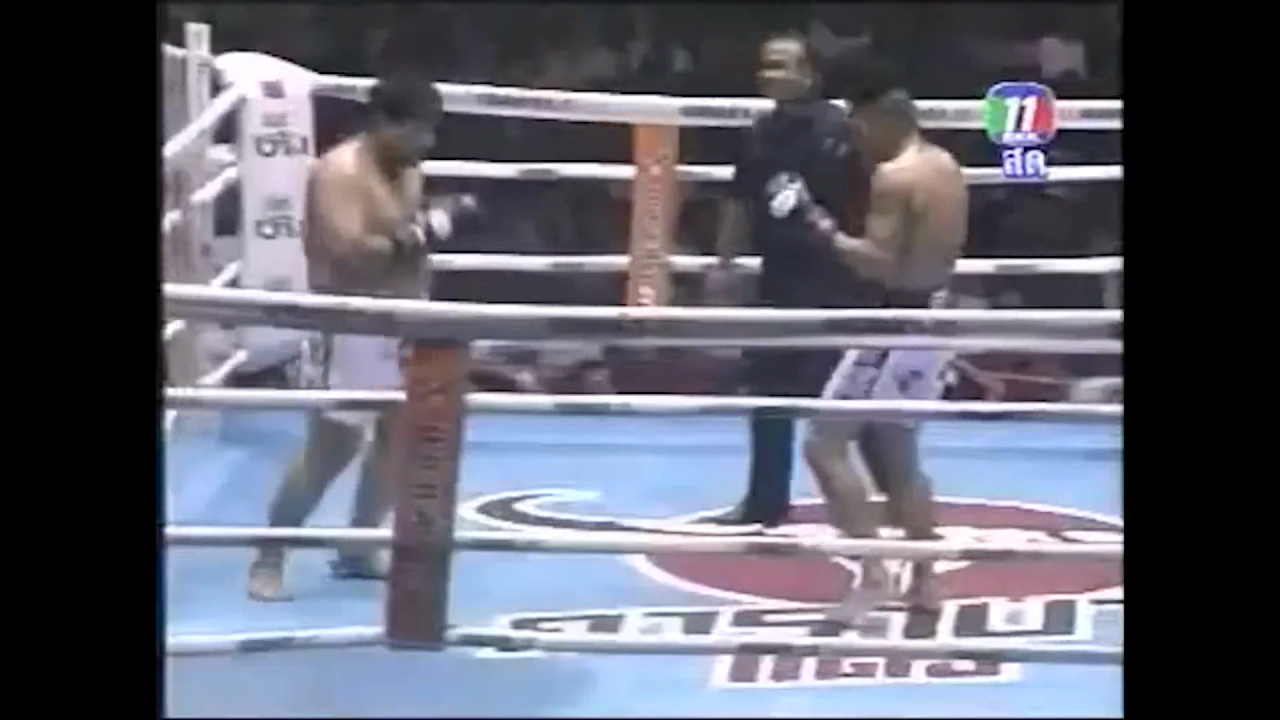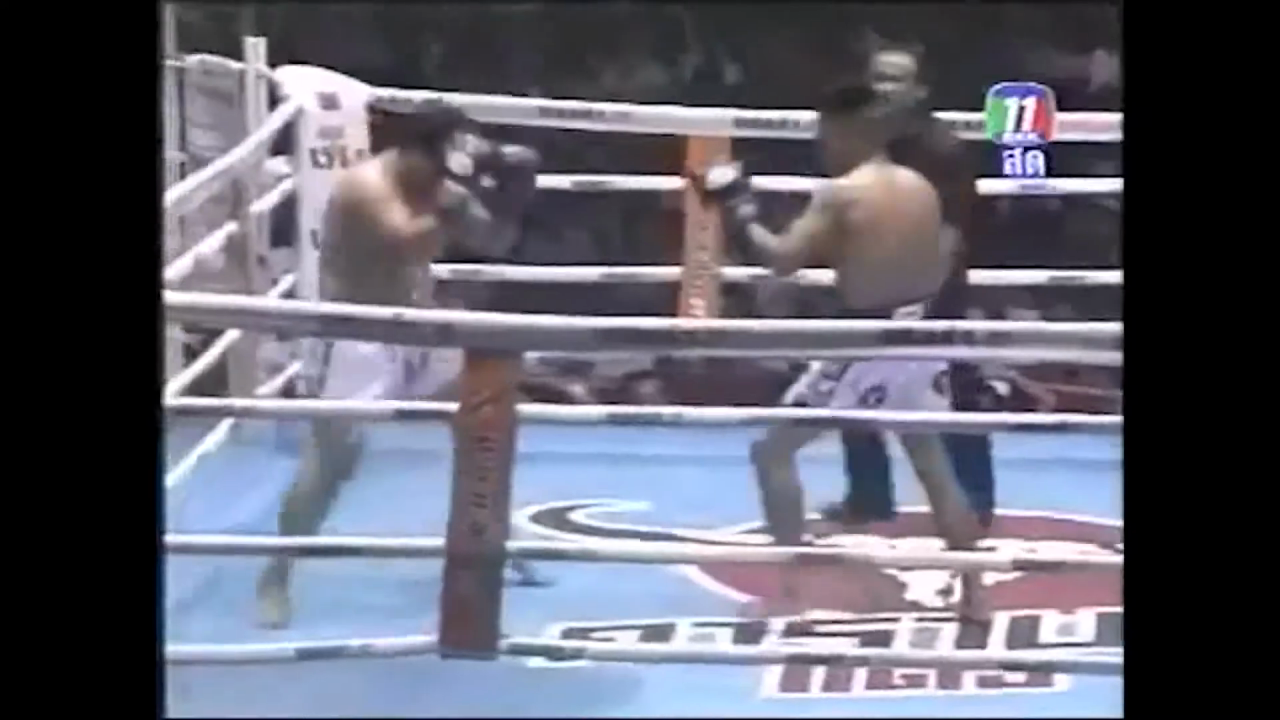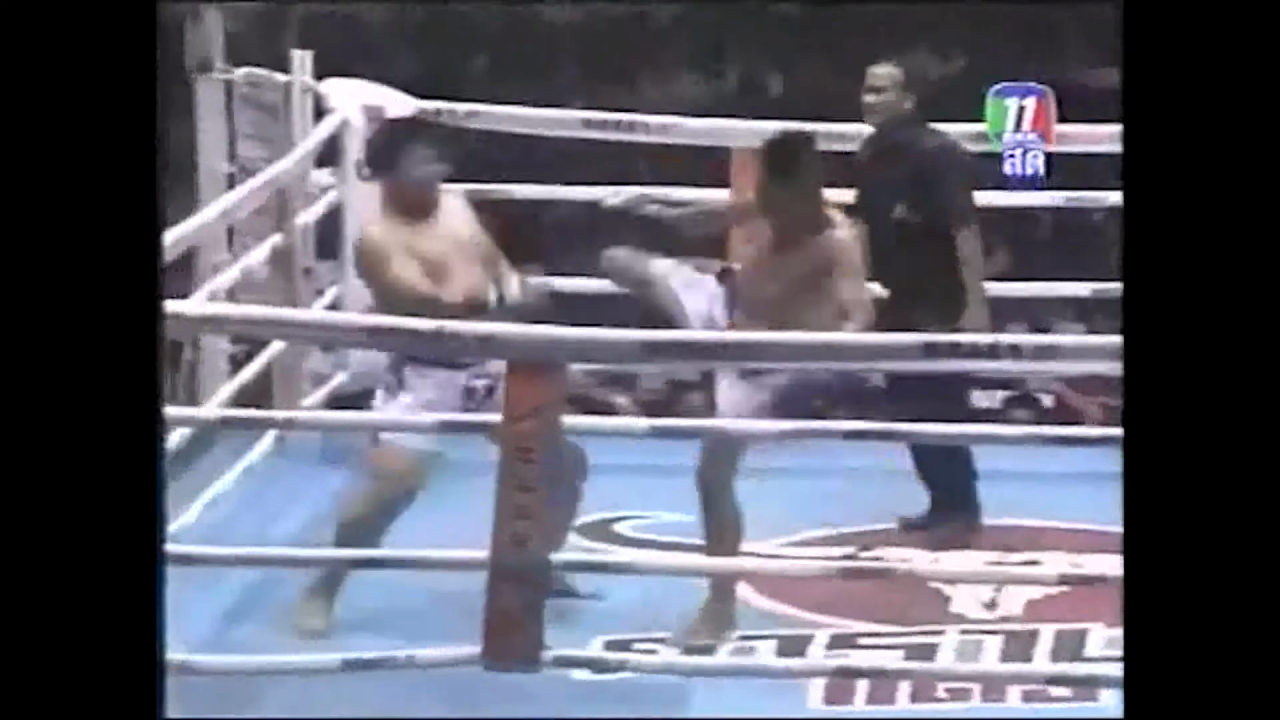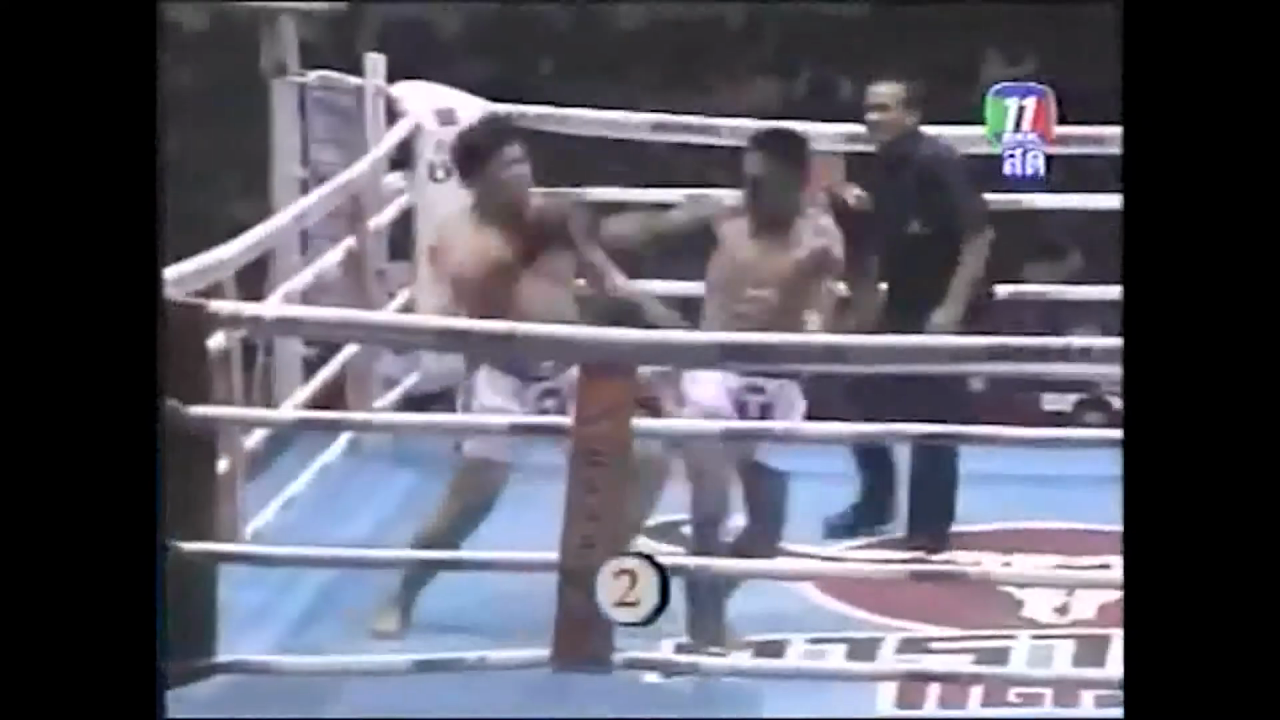
dt=0.4s
person 1, frame 1
left shoulder: (894, 177)
right shoulder: (947, 166)
left elbow: (877, 264)
left wrist: (818, 223)
left knee: (825, 449)
right knee: (897, 456)
left ankle: (874, 577)
right ankle: (923, 585)
person 1, frame 2
left shoulder: (840, 193)
right shoulder: (920, 187)
left elbow: (785, 258)
right elbow: (940, 267)
left wrist: (739, 210)
left knee: (772, 450)
right knee: (936, 471)
left ankle: (792, 578)
right ankle: (972, 592)
person 1, frame 3
left shoulder: (837, 244)
right shoulder: (774, 209)
left elbow: (858, 316)
right elbow: (720, 215)
left wrist: (824, 368)
right wrist: (658, 215)
left hip: (760, 363)
right hip: (729, 307)
left knee: (714, 476)
right knee: (625, 266)
left ankle: (719, 609)
person 1, frame 4
left shoulder: (820, 228)
right shoulder: (731, 218)
left hip: (775, 380)
right hip: (713, 369)
left knee: (768, 523)
right knee: (711, 504)
left ankle: (710, 607)
right ankle: (705, 626)
person 2, frame 1
left shoulder: (403, 168)
right shoulder: (341, 172)
right elbow: (347, 253)
left wrist: (446, 220)
right wrist: (425, 231)
right hip: (353, 330)
left knee: (395, 441)
right knee: (331, 451)
left ankle: (356, 549)
right ankle: (269, 559)
person 2, frame 2
left shoulder: (439, 185)
right shoulder: (363, 186)
left elbow: (496, 242)
right elbow: (412, 243)
left wrist: (510, 188)
right wrist: (460, 186)
right hip: (361, 338)
right knee: (333, 459)
right ankle: (274, 578)
person 2, frame 3
left shoulder: (454, 206)
right shoulder: (375, 237)
left elbow: (494, 265)
right elbow: (424, 307)
left wrist: (516, 291)
right wrist: (497, 300)
left hip: (492, 362)
right hip: (430, 375)
left knee: (567, 465)
right knee: (389, 486)
right ankle: (320, 592)
person 2, frame 4
left shoulder: (555, 216)
right shoulder: (455, 237)
left elbow: (600, 269)
right elbow: (462, 310)
left wrist: (650, 309)
right wrist: (523, 252)
left hip: (570, 371)
right hip: (506, 380)
left knee: (650, 464)
right knee: (469, 500)
right ankle: (402, 598)
person 3, frame 1
left shoulder: (840, 132)
right shoulder: (765, 130)
left elbow: (866, 208)
right elbow: (742, 199)
right wrist: (723, 261)
left hip: (832, 281)
right hip: (777, 274)
right knee: (769, 387)
right ankle: (765, 500)
person 3, frame 2
left shoulder: (943, 146)
left elbow: (954, 229)
left hip: (932, 292)
left knee: (957, 398)
left ankle: (977, 502)
right ankle: (868, 496)
person 3, frame 3
left shoulder: (936, 152)
right shoulder: (874, 152)
left elbow: (966, 231)
right elbow: (867, 226)
left wrist: (975, 304)
left hip: (939, 300)
right hip: (903, 297)
left knee: (922, 403)
right knee: (934, 402)
left ankle: (957, 511)
right ankle: (950, 505)
person 3, frame 4
left shoulder: (939, 163)
right shoulder: (881, 170)
left elbow: (980, 235)
left wrist: (954, 308)
right wrist: (867, 305)
left hip: (946, 308)
right hip: (902, 306)
left knee: (934, 417)
right knee: (868, 401)
left ankle: (930, 525)
right ankle: (873, 503)
